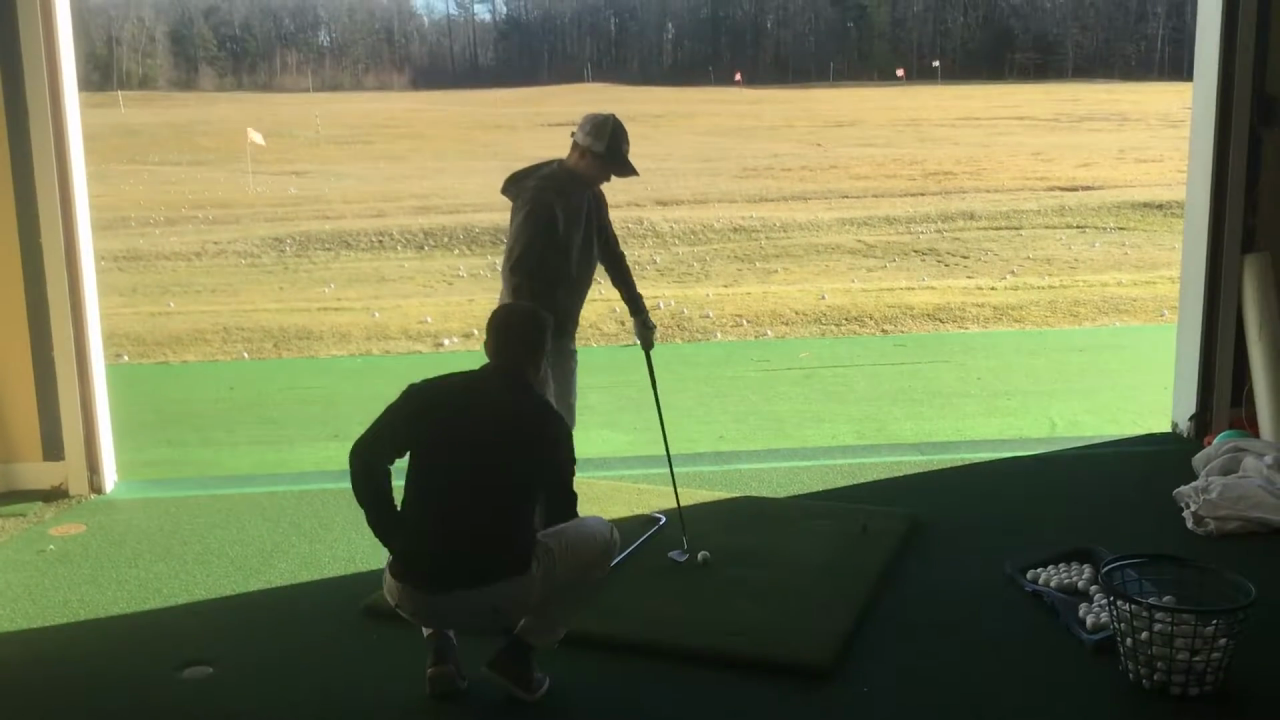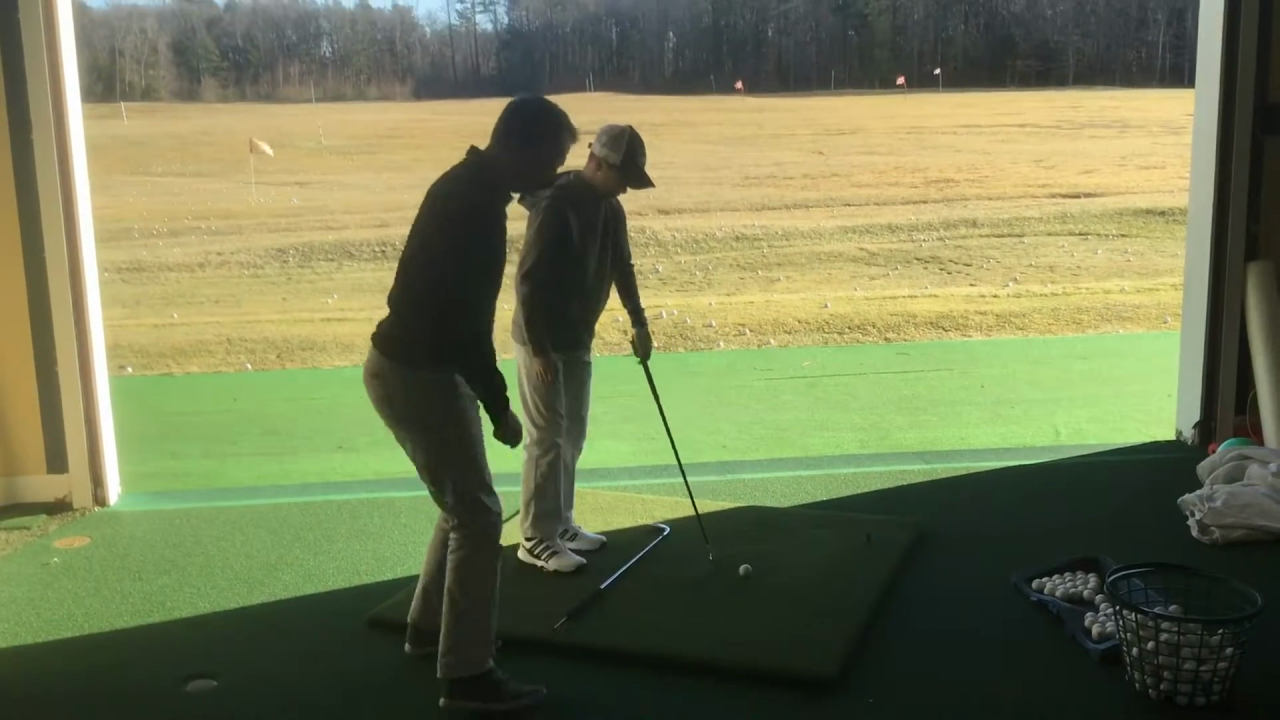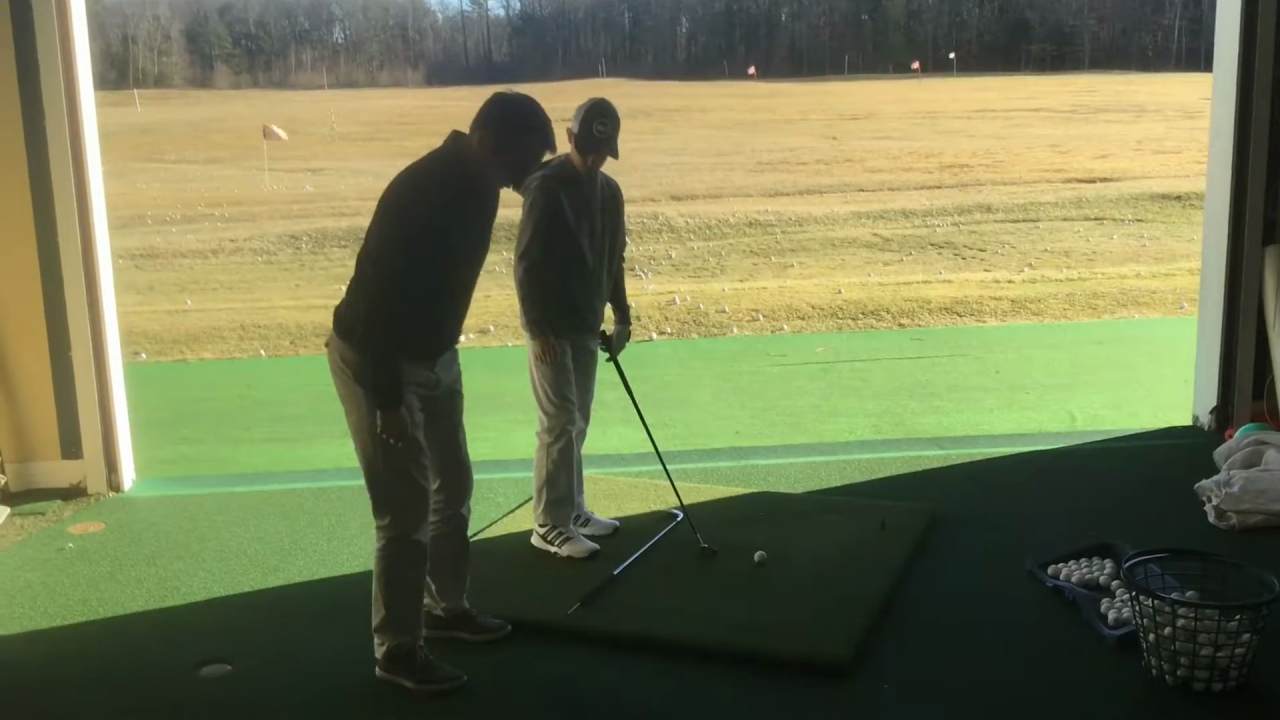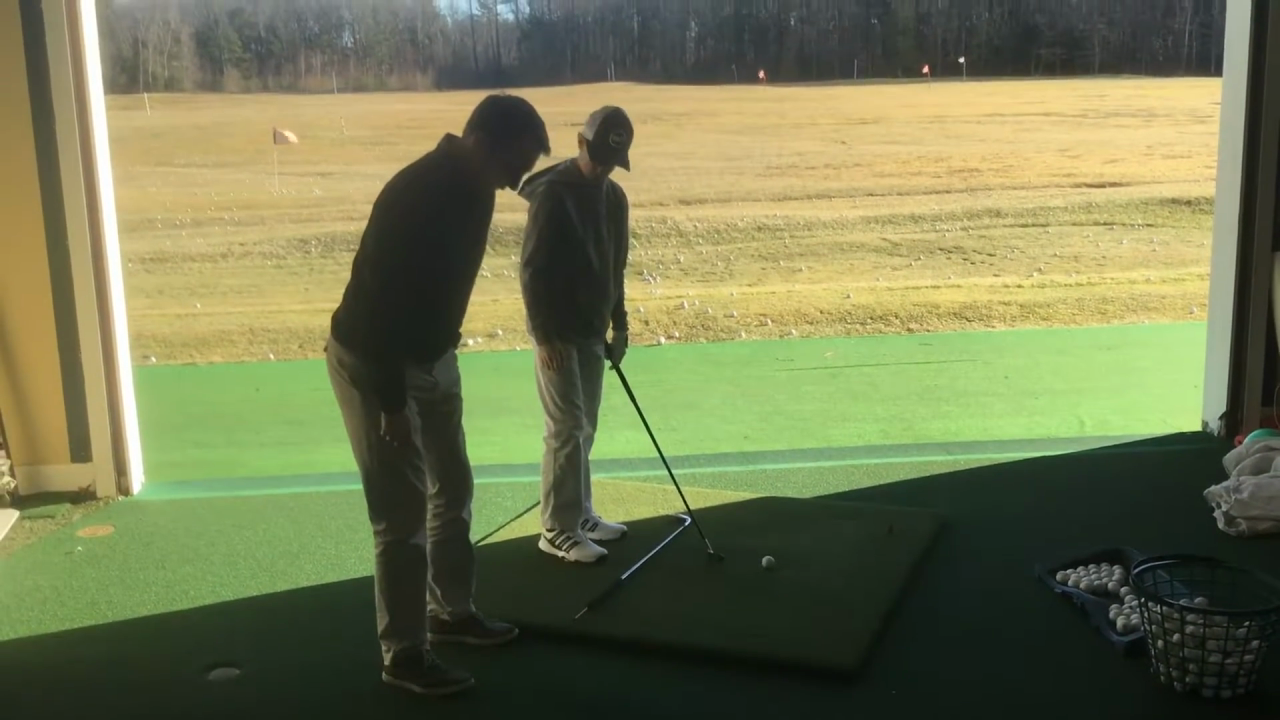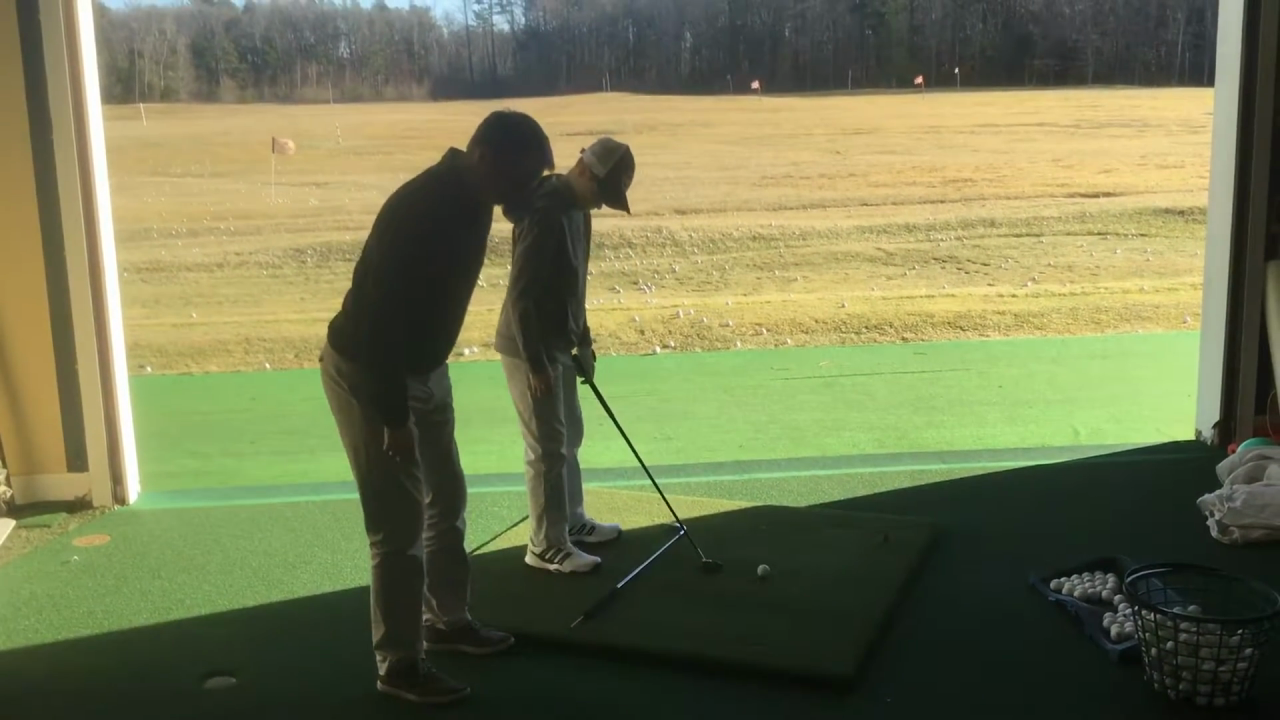
dt=1s
person 1, frame 1
left shoulder: (428, 395)
right shoulder: (545, 422)
left elbow: (365, 459)
right elbow: (559, 511)
left wrist: (396, 538)
left hip: (411, 592)
right hip: (499, 594)
right knee: (601, 534)
left ankle: (440, 651)
right ankle: (518, 654)
person 1, frame 2
left shoulder: (469, 189)
right shoulder: (474, 205)
right elbow: (466, 316)
left wrist: (481, 392)
right wrist: (498, 405)
left hip: (421, 365)
right hip: (416, 373)
left knee: (467, 503)
right knee: (477, 517)
left ankle: (432, 627)
right ankle: (466, 674)
person 1, frame 3
left shoulder: (477, 188)
right shoulder: (420, 194)
right elbow: (378, 297)
right wrist: (386, 399)
left hip: (434, 354)
right hip: (376, 358)
left knee: (451, 484)
right knee: (406, 505)
left ankle: (444, 606)
right ankle: (396, 649)
person 1, frame 4
left shoulder: (472, 191)
right shoulder: (414, 197)
right elbow: (378, 303)
right wrist: (392, 403)
left hip: (433, 358)
right hip: (374, 363)
left knee: (451, 489)
right knee: (403, 510)
left ankle: (451, 611)
right ankle: (403, 653)
person 1, frame 5
left shoulder: (471, 203)
right shoulder: (421, 210)
right elbow: (382, 319)
right wrist: (393, 417)
left hip: (422, 368)
right hip: (368, 372)
left knee: (445, 498)
right knee: (400, 519)
left ankle: (446, 619)
right ankle: (398, 662)
person 2, frame 1
left shoulder: (591, 199)
right shoulder: (539, 199)
left elbow: (612, 256)
right elbow: (516, 274)
left wrist: (639, 313)
left hip: (561, 331)
left knee: (562, 423)
person 2, frame 2
left shoulder: (610, 210)
right shoulder: (554, 206)
left elbow: (620, 268)
right elbow: (529, 281)
left wrist: (639, 323)
right wrist: (539, 349)
left hip: (578, 339)
right hip: (543, 341)
left knee: (571, 436)
right knee: (547, 438)
left ankle: (560, 523)
right ankle: (536, 539)
person 2, frame 3
left shoulder: (609, 191)
right shoulder: (545, 189)
right elbow: (526, 264)
left wrist: (621, 315)
right wrist: (536, 329)
left hip: (586, 324)
right hip: (551, 326)
left knee: (577, 422)
right knee: (558, 424)
left ankle: (573, 510)
right ankle: (550, 525)
person 2, frame 4
left shoulder: (614, 196)
right shoulder: (552, 194)
right elbow: (533, 270)
left wrist: (618, 324)
right wrist: (544, 336)
left hip: (592, 330)
right hip: (558, 333)
left knee: (584, 428)
right knee: (566, 429)
left ankle: (579, 515)
right ankle: (557, 530)
person 2, frame 5
left shoulder: (576, 210)
right shoulder: (544, 216)
right elbow: (522, 295)
left wrist: (583, 340)
right wrist: (536, 363)
left hip: (558, 345)
right hip: (531, 350)
left knee: (568, 435)
right knee: (547, 446)
left ankle: (572, 521)
right ankle: (547, 545)
